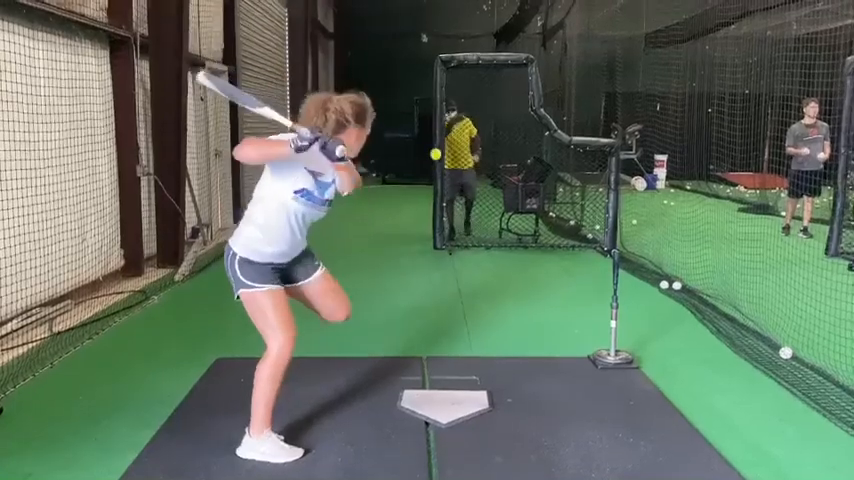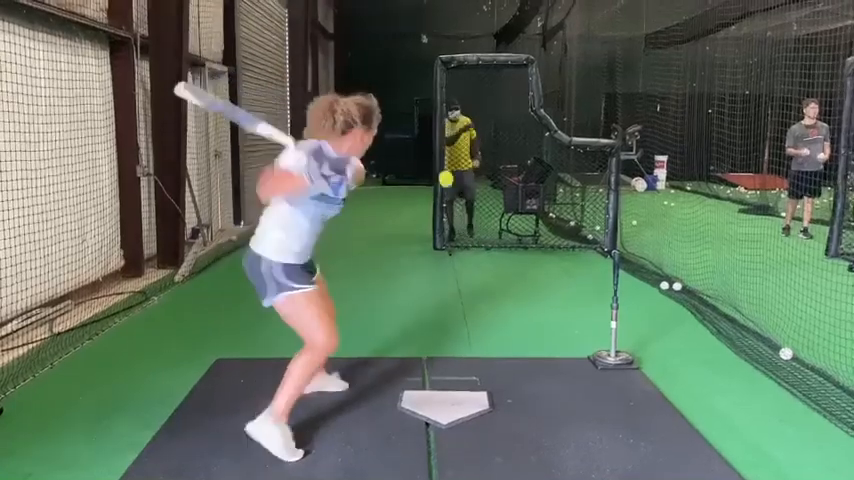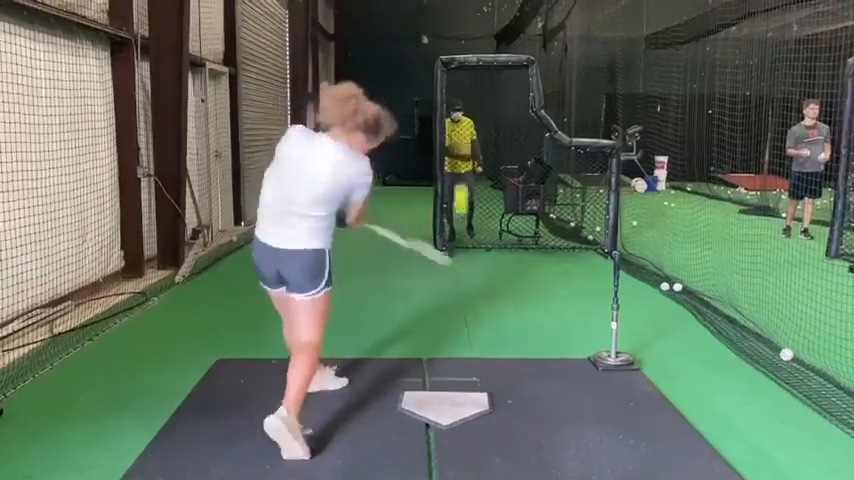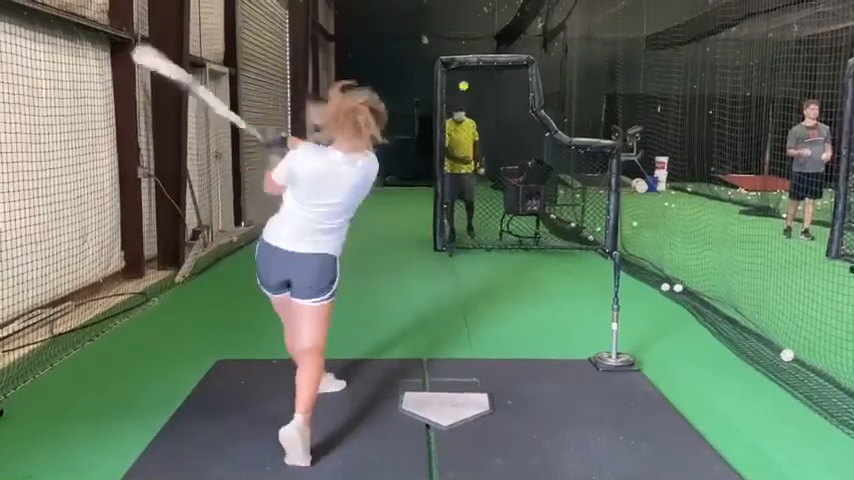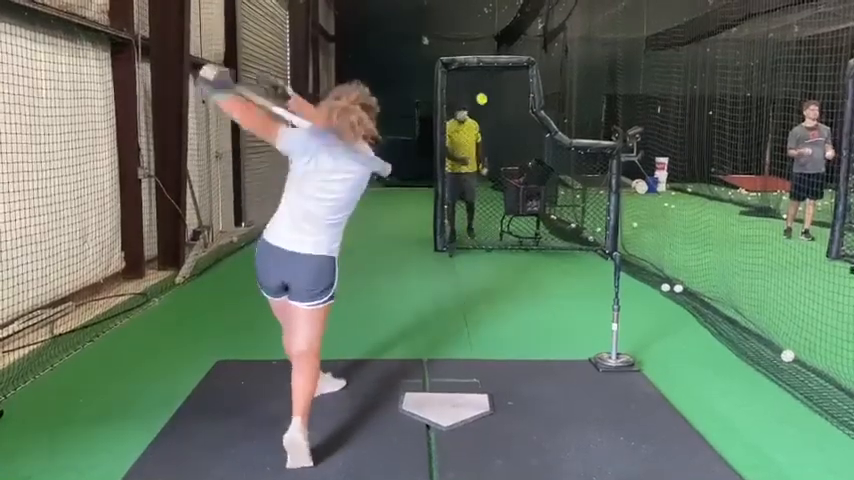
dt=0.2s
person 1, frame 1
left shoulder: (335, 161)
right shoulder: (295, 146)
left elbow: (351, 184)
right elbow: (243, 151)
left wrist: (336, 158)
right wrist: (295, 145)
left hip: (293, 253)
right hip: (250, 257)
left knee: (340, 312)
right knee: (282, 341)
right ankle: (257, 436)
person 1, frame 2
left shoulder: (339, 154)
right shoulder: (302, 154)
left elbow: (355, 175)
right elbow: (266, 189)
left wrist: (343, 169)
right wrist: (313, 176)
left hip: (295, 256)
right hip: (274, 262)
left knee: (318, 318)
right knee: (325, 341)
left ankle: (312, 376)
right ankle: (274, 419)
person 1, frame 3
left shoulder: (294, 135)
right shoulder: (360, 169)
right elbow: (354, 217)
left hip: (264, 247)
right hip: (307, 255)
left knee: (294, 322)
right knee: (307, 341)
left ankle: (313, 373)
right ankle: (287, 414)
person 1, frame 4
left shoulder: (308, 159)
right shoulder: (368, 163)
left elbow: (272, 185)
right wrist: (301, 145)
left hip: (272, 251)
right hip: (317, 261)
left knee: (295, 327)
right knee: (310, 349)
left ankle: (316, 381)
right ankle: (300, 424)
person 1, frame 5
left shoulder: (313, 145)
right shoulder: (364, 159)
left elbow: (264, 125)
right elbow: (327, 126)
left wrist: (222, 90)
right wrist: (295, 98)
left hip: (272, 252)
right hip: (317, 262)
left knee: (293, 332)
right knee: (306, 349)
left ankle: (311, 380)
right ankle: (298, 426)
person 2, frame 1
left shoulder: (824, 127)
right shoulder: (795, 128)
left elbow: (827, 144)
right elbow: (788, 149)
left wrist: (826, 155)
right wrist: (799, 151)
left hip: (816, 169)
right hip: (798, 168)
left knee: (810, 198)
right knee: (793, 198)
left ankle: (805, 228)
right ankle: (786, 225)
person 2, frame 2
left shoulder: (824, 127)
right shoulder: (795, 129)
left elbow: (827, 145)
right elbow: (788, 150)
left wrist: (826, 155)
right wrist: (799, 152)
left hip: (816, 170)
right hip: (798, 169)
left knee: (810, 199)
right knee: (793, 199)
left ankle: (805, 228)
right ankle: (787, 225)
person 2, frame 3
left shoulder: (824, 129)
right shoulder: (795, 130)
left elbow: (827, 146)
right elbow: (788, 150)
left wrist: (827, 155)
right wrist: (799, 153)
left hip: (817, 170)
right hip: (799, 170)
left knee: (810, 200)
right knee: (794, 200)
left ankle: (805, 229)
right ankle: (787, 226)
person 2, frame 4
left shoulder: (824, 129)
right shoulder: (796, 130)
left elbow: (828, 147)
right elbow: (789, 151)
left wrist: (828, 155)
right wrist: (799, 153)
left hip: (817, 171)
right hip: (800, 171)
left knee: (811, 201)
right knee: (795, 201)
left ankle: (805, 230)
right ankle: (788, 227)
person 2, frame 5
left shoulder: (825, 130)
right shoulder: (796, 131)
left elbow: (828, 148)
right elbow: (789, 152)
left wrist: (831, 153)
right wrist: (800, 152)
left hip: (818, 172)
right hip: (800, 171)
left knee: (811, 201)
right knee: (795, 201)
left ankle: (806, 230)
right ankle: (788, 227)
person 3, frame 1
left shoulder: (466, 122)
left elbow: (475, 137)
right elbow: (444, 133)
left wrist: (476, 152)
right wrist: (453, 122)
left hip: (467, 166)
right hip: (450, 168)
left knee: (470, 197)
right knee: (449, 199)
left ankle: (467, 222)
right ankle: (451, 228)
person 3, frame 2
left shoulder: (467, 121)
left elbow: (474, 139)
right elbow: (448, 142)
left wrist: (476, 156)
right wrist: (461, 130)
left hip: (467, 168)
right hip: (450, 169)
left knee: (470, 198)
right knee: (449, 200)
left ankle: (470, 224)
right ankle: (451, 229)
person 3, frame 3
left shoulder: (469, 122)
right shoulder: (444, 127)
left elbow: (474, 142)
right elbow: (445, 150)
left wrist: (478, 161)
right wrist: (461, 157)
left hip: (467, 169)
right hip: (450, 170)
left knee: (469, 199)
right knee: (448, 201)
left ankle: (470, 225)
right ankle: (451, 229)
person 3, frame 4
left shoulder: (471, 123)
right shoulder: (446, 127)
left elbow: (476, 143)
right elbow: (444, 150)
left wrist: (479, 162)
right wrist: (459, 159)
left hip: (469, 169)
right hip: (451, 170)
left knee: (469, 200)
right knee: (449, 201)
left ankle: (470, 226)
right ankle: (451, 230)
person 3, frame 5
left shoulder: (474, 125)
right shoulder: (447, 127)
left elbow: (478, 145)
right elbow: (444, 149)
left wrist: (482, 164)
right wrist: (458, 159)
left hip: (471, 170)
right hip: (453, 170)
left knee: (470, 200)
right knee: (451, 202)
left ankle: (470, 227)
right ankle: (452, 231)
